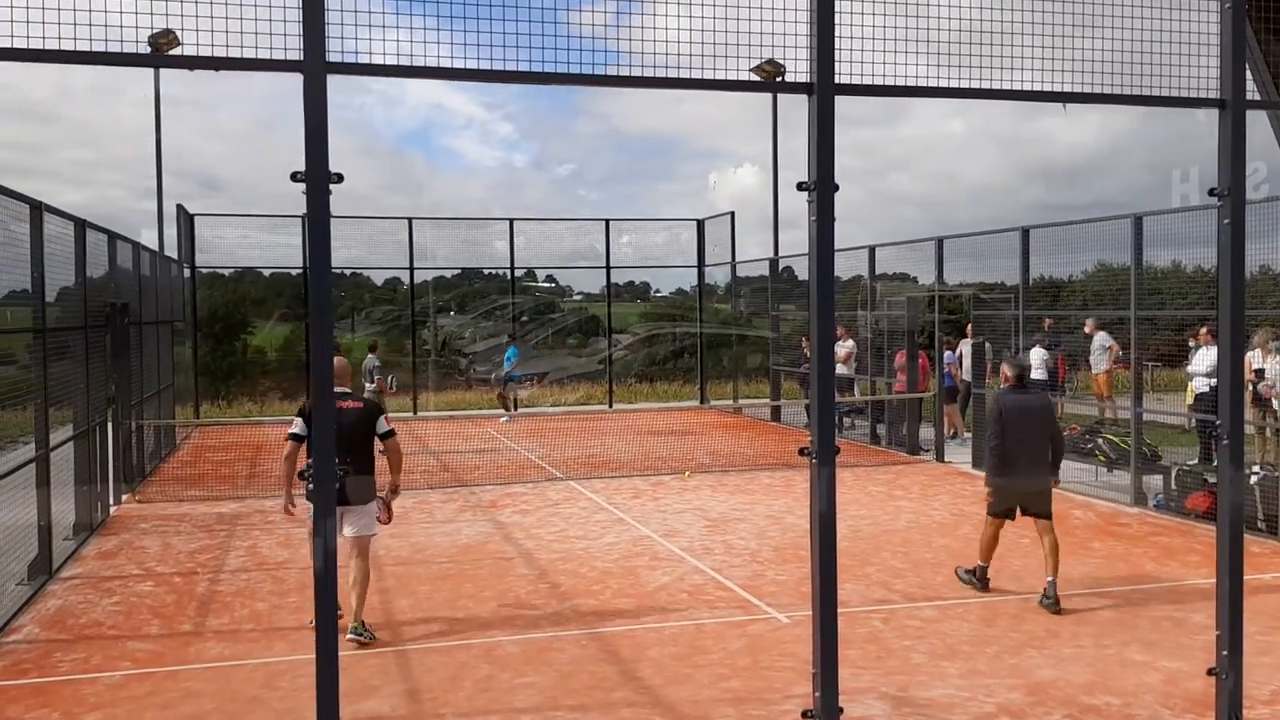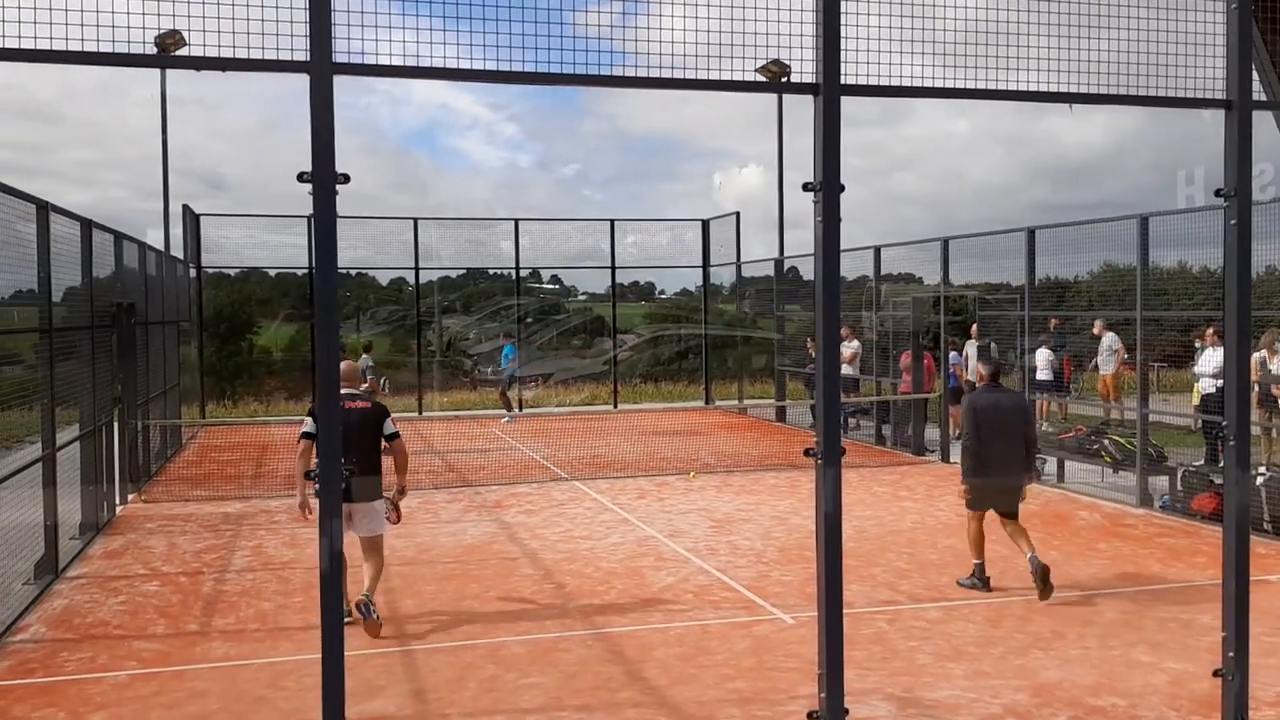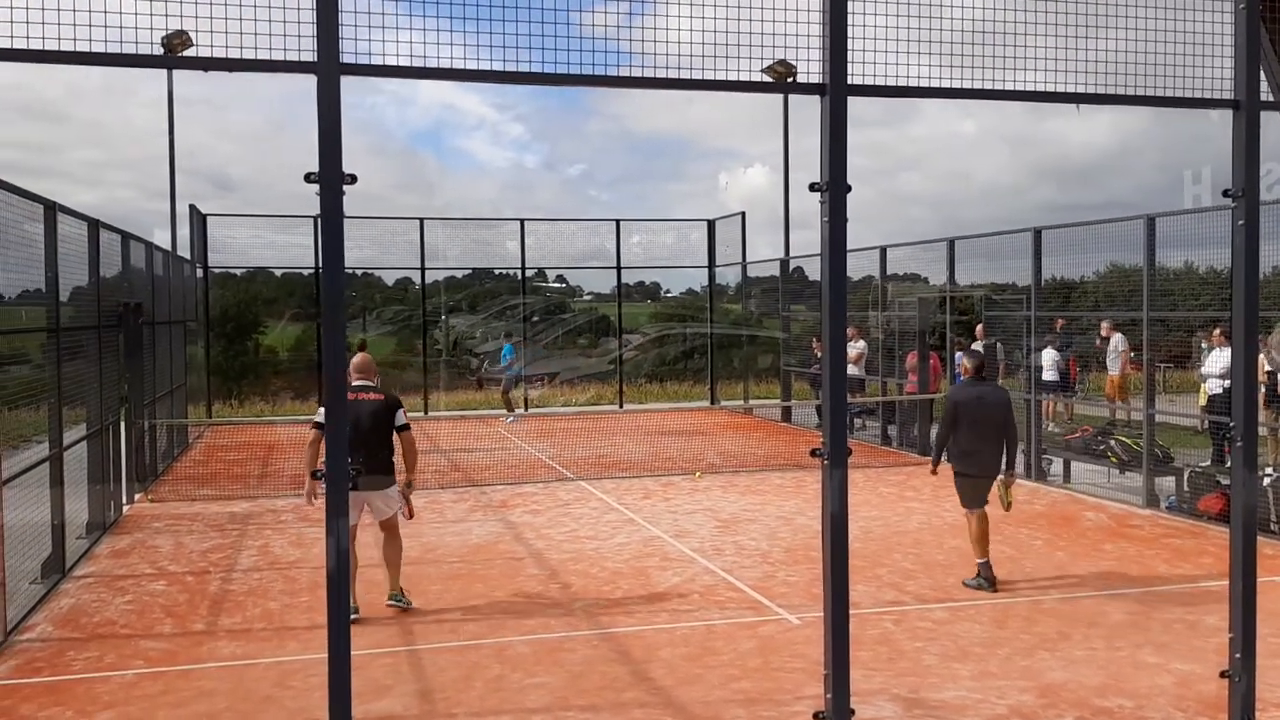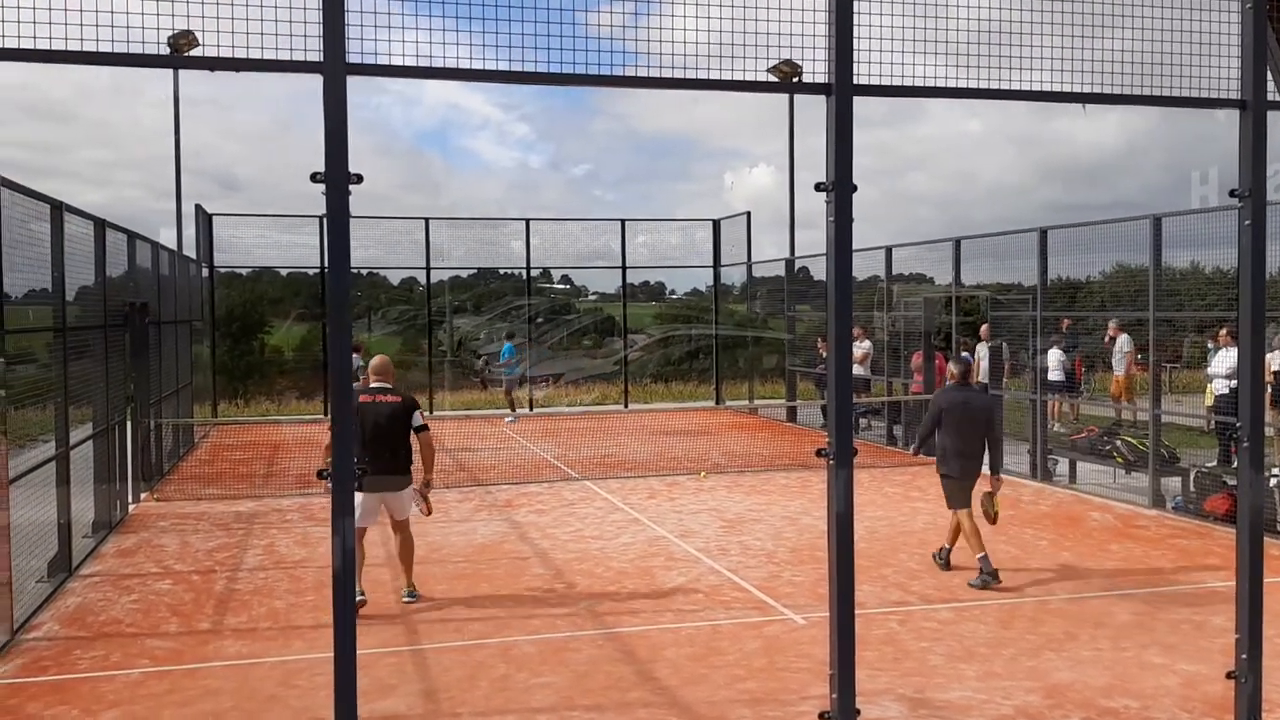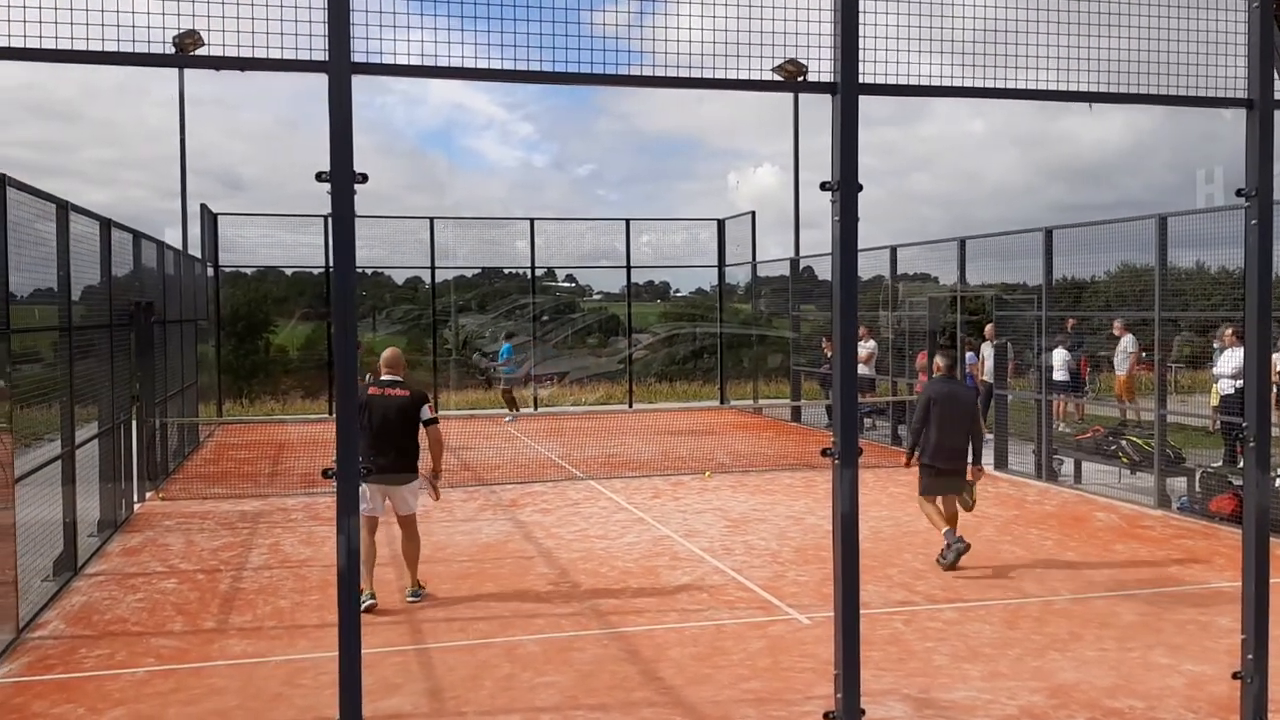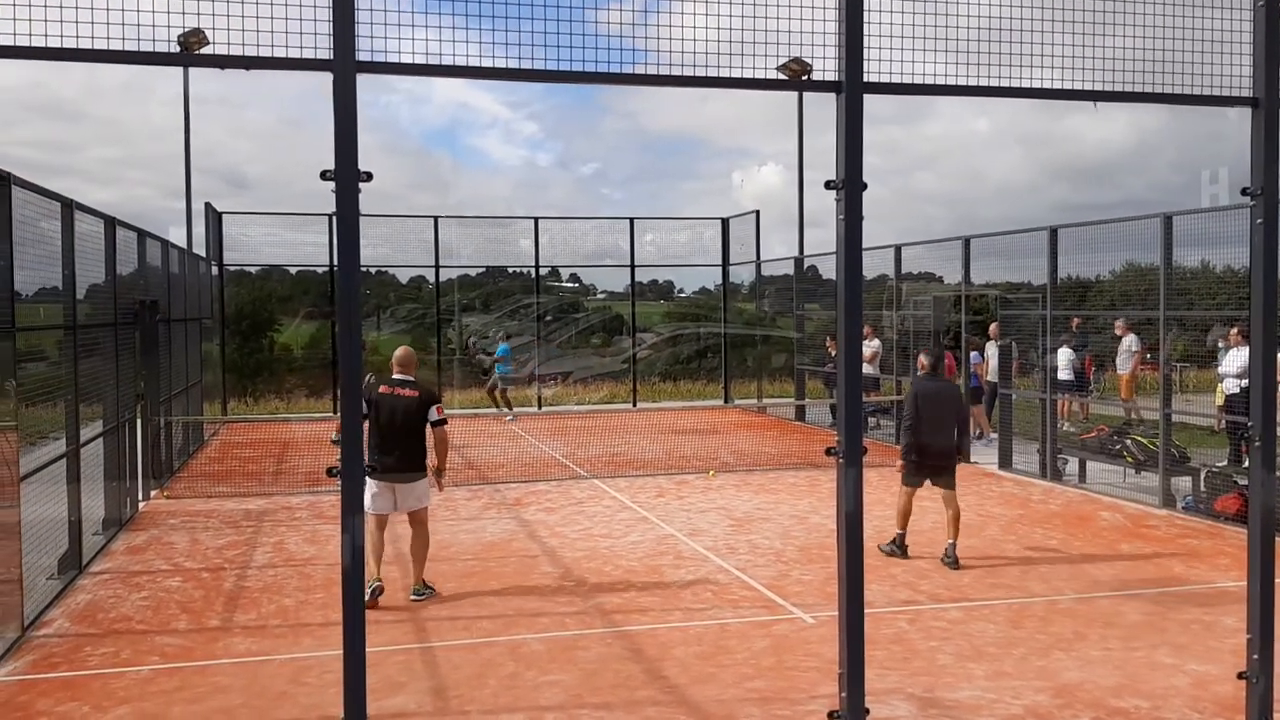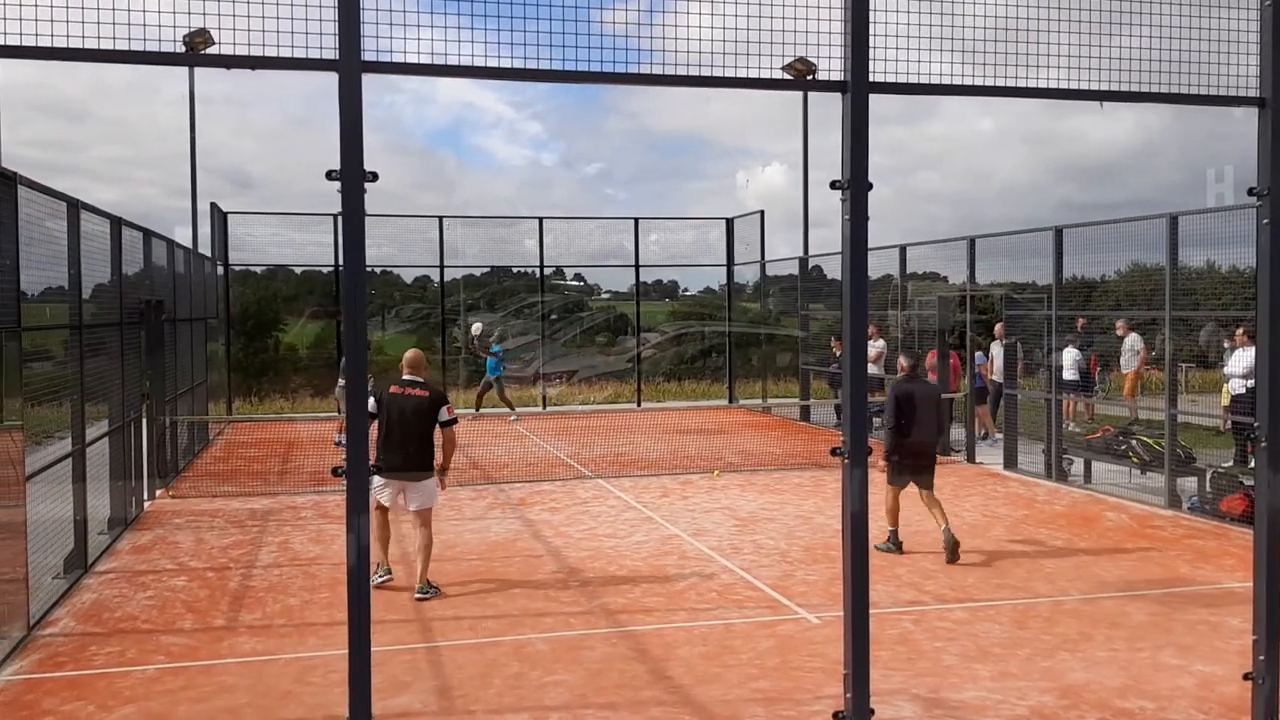
dt=0.2s
person 1, frame 1
left shoulder: (308, 409)
right shoulder: (371, 408)
left elbow: (289, 454)
right elbow: (393, 449)
left wrist: (287, 493)
right wrist: (395, 481)
right hip: (361, 493)
right knee: (359, 556)
right ankle: (356, 622)
person 1, frame 2
left shoulder: (319, 409)
right shoulder: (378, 409)
left elbow: (303, 452)
right elbow: (399, 450)
left wrist: (301, 493)
right wrist: (401, 483)
right hip: (368, 489)
right knee: (372, 552)
left ankle: (343, 606)
right ankle: (367, 597)
person 1, frame 3
right shoulder: (391, 401)
left elbow: (313, 441)
right elbow: (408, 443)
left wrist: (310, 479)
right wrist: (409, 479)
left hip: (344, 481)
right hip: (381, 479)
left knee: (346, 540)
right knee: (391, 531)
left ankle: (350, 603)
right ankle: (395, 591)
person 1, frame 4
left shoulder: (351, 402)
right shoulder: (408, 403)
left elbow: (330, 445)
right elbow: (427, 444)
right wrist: (427, 480)
left hip: (363, 481)
right hip: (399, 480)
left knee: (355, 537)
right knee: (402, 530)
left ankle: (357, 589)
right ankle: (409, 588)
person 1, frame 5
left shoulder: (363, 394)
right shoulder: (417, 396)
right elbow: (435, 436)
right wrist: (436, 472)
left hip: (369, 473)
right hip: (404, 473)
left knee: (367, 531)
right knee: (408, 528)
left ankle: (367, 591)
right ankle: (413, 586)
person 1, frame 6
left shoulder: (372, 391)
right shoulder: (428, 396)
right elbow: (441, 437)
right wrist: (440, 469)
left hip: (378, 470)
right hip: (413, 472)
left knee: (376, 529)
right knee: (419, 525)
left ankle: (375, 579)
right ankle: (418, 584)
person 1, frame 7
left shoulder: (382, 393)
right shoulder: (437, 397)
right elbow: (450, 438)
right wrist: (444, 468)
left hip: (386, 468)
right hip: (421, 471)
left knee: (380, 512)
right knee: (423, 526)
left ankle: (382, 567)
right ankle: (422, 583)
person 2, frame 1
left shoulder: (1000, 401)
right shoulder: (1043, 401)
left elbow: (994, 444)
right elbow: (1057, 442)
left wrist: (989, 481)
right wrist: (1053, 473)
left hip: (1008, 477)
right hip: (1039, 479)
left knee: (993, 523)
right knee: (1046, 531)
left ankle: (979, 576)
right ankle: (1051, 591)
person 2, frame 2
left shoulder: (974, 400)
right shoulder: (1018, 400)
left elbow: (969, 443)
right elbow: (1031, 439)
left wrist: (966, 479)
right wrist: (1029, 470)
left hip: (984, 473)
right hip: (1014, 474)
left knee: (975, 518)
right knee: (1011, 523)
left ankle: (980, 575)
right ankle: (1036, 564)
person 2, frame 3
left shoulder: (957, 393)
right shoulder: (1001, 393)
left elbow: (945, 430)
right elbow: (1011, 434)
left wrist: (935, 459)
right wrist: (1009, 469)
left hip: (966, 464)
right hip: (992, 465)
left knee: (974, 514)
right knee: (978, 511)
left ankle: (985, 575)
right ankle: (984, 562)
person 2, frame 4
left shoulder: (942, 397)
right shoulder: (984, 399)
left elbow: (927, 429)
right elbow: (994, 438)
left wrist: (916, 447)
right wrist: (995, 472)
left hip: (950, 465)
right hip: (973, 466)
left knee: (964, 515)
right knee: (958, 509)
left ankle: (987, 571)
right ankle: (945, 553)
person 2, frame 5
left shoulder: (930, 388)
right shoulder: (967, 392)
left elbow: (918, 425)
right elbow: (976, 430)
left wrist: (909, 452)
right wrist: (977, 463)
left hip: (933, 456)
right hip: (958, 457)
left knee: (926, 502)
right knee: (949, 502)
left ankle: (956, 541)
right ankle: (949, 553)
person 2, frame 6
left shoulder: (916, 386)
right shoulder: (953, 388)
left elbow: (909, 423)
right elbow: (963, 423)
left wrist: (903, 455)
right wrist: (961, 450)
left hip: (920, 452)
right hip: (946, 454)
left knee: (905, 493)
right knee: (949, 499)
left ankle: (899, 544)
right ankle: (951, 551)
person 2, frame 7
left shoulder: (897, 388)
right shoulder: (932, 389)
left elbow: (891, 424)
right elbow: (943, 424)
left wrist: (886, 453)
left hip: (901, 451)
right hip: (926, 452)
left knee: (892, 492)
right knee: (928, 496)
left ankle: (893, 541)
right ankle: (948, 535)
